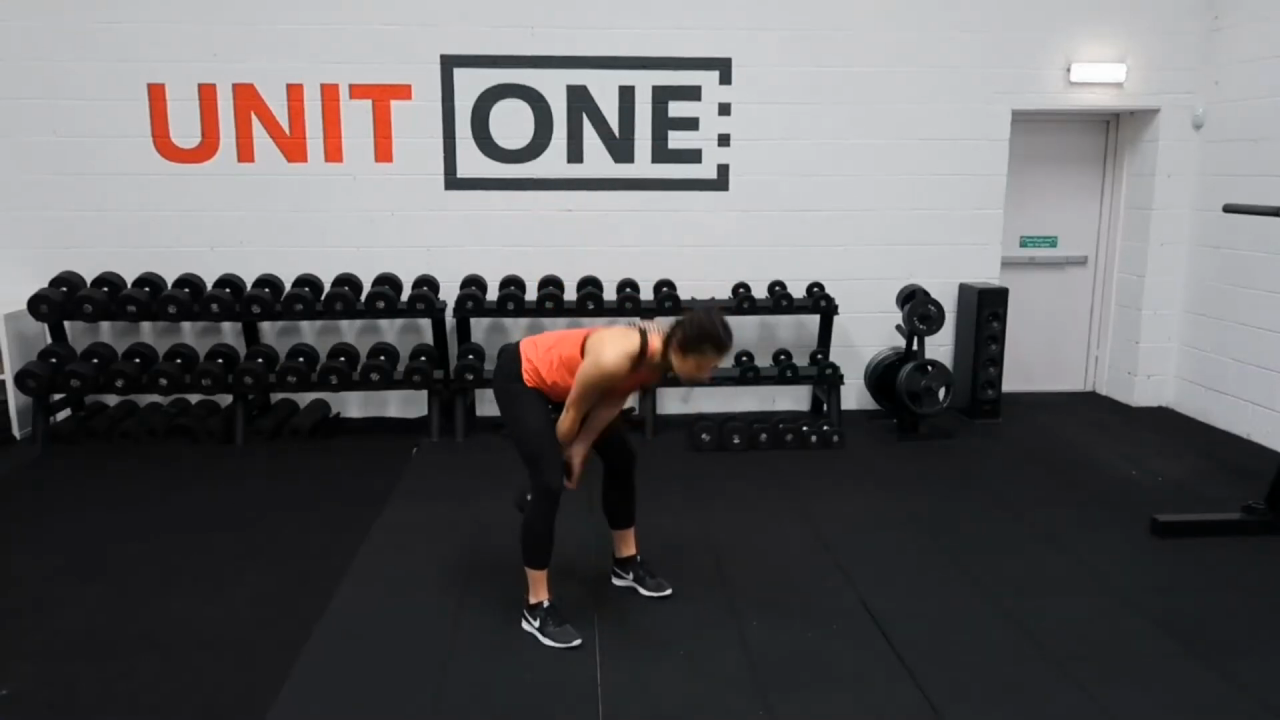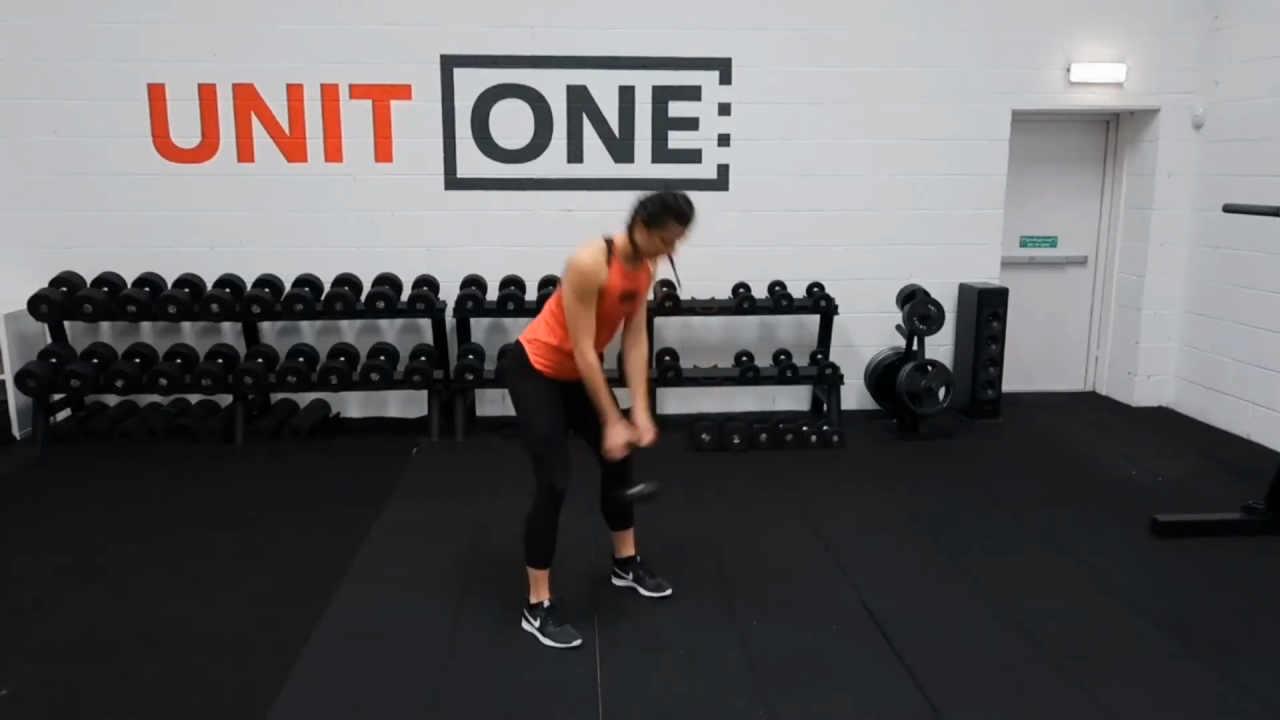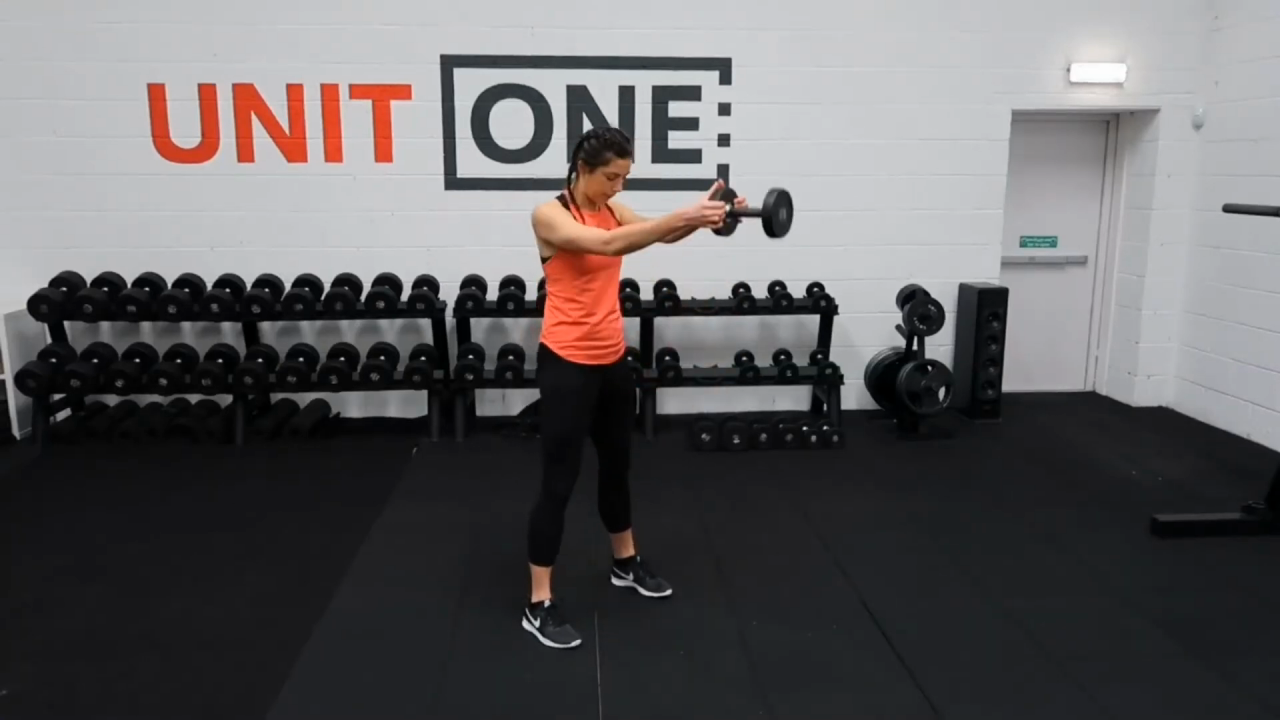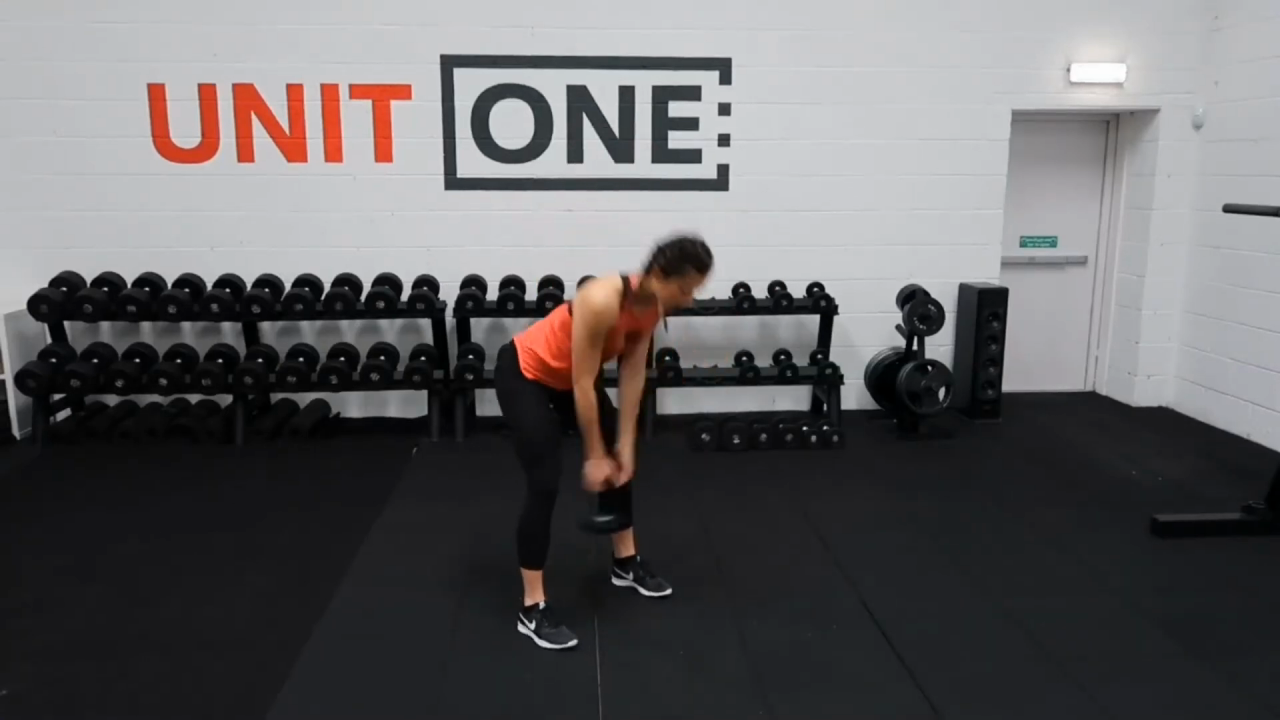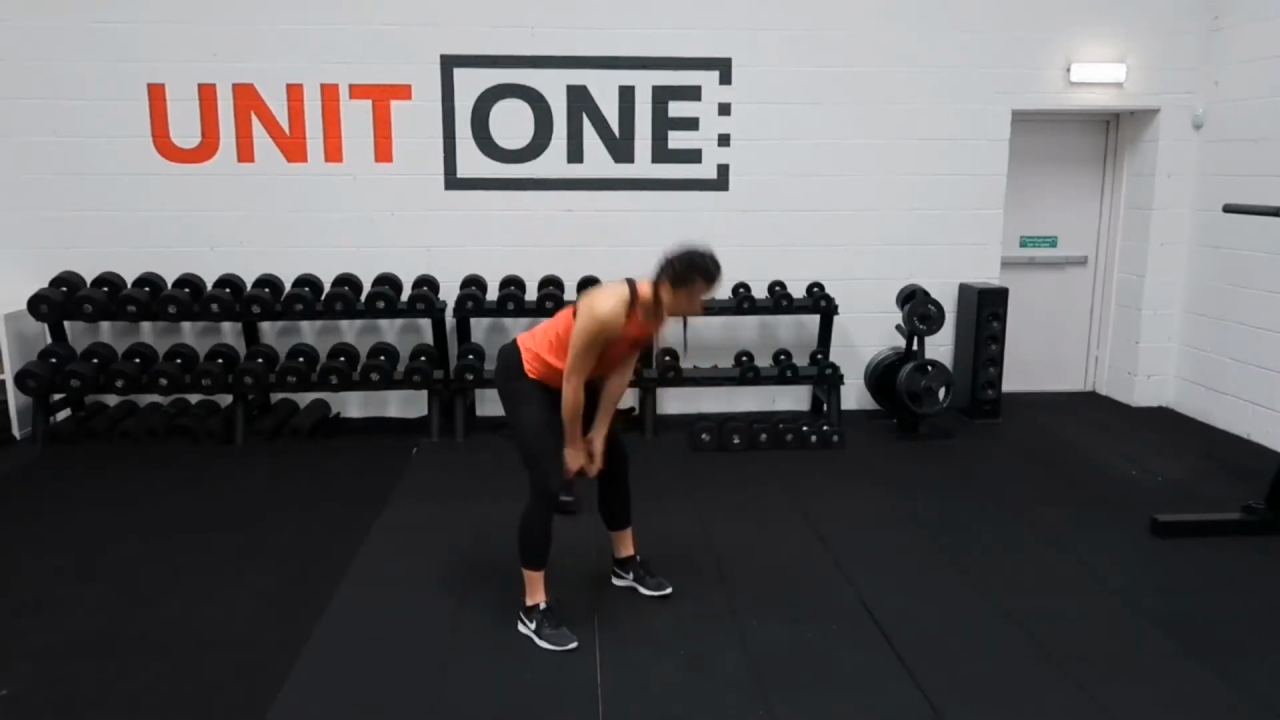
dt=0.5s
person 1, frame 1
left shoulder: (664, 349)
right shoulder: (615, 359)
left elbow: (611, 404)
right elbow: (571, 414)
left wrist: (579, 453)
right wrist: (559, 460)
left hip: (560, 381)
right hip: (522, 374)
left knee: (621, 456)
right knee: (547, 484)
left ankle: (626, 561)
right ankle: (537, 606)
person 1, frame 2
left shoulder: (645, 266)
right shoulder: (589, 262)
left elbow: (635, 342)
right elbow: (584, 351)
left wrist: (640, 414)
right wrist: (612, 422)
left hip: (580, 373)
right hip: (539, 368)
left knee: (620, 462)
right knee: (554, 483)
left ankle: (626, 562)
right ankle: (537, 606)
person 1, frame 3
left shoulder: (610, 208)
right shoulder: (549, 215)
left elbow: (662, 233)
right elbow: (608, 244)
left wrist: (702, 214)
right wrist: (685, 214)
left hip: (613, 362)
right hip: (567, 365)
left knee: (617, 466)
right knee: (559, 483)
left ankle: (625, 562)
right ankle: (538, 606)
person 1, frame 4
left shoulder: (653, 304)
right shoulder: (603, 301)
left elbow: (633, 375)
right elbow: (583, 385)
left wrist: (625, 444)
right wrist: (594, 455)
left hip: (567, 379)
right hip: (526, 374)
left knee: (620, 468)
right knee: (545, 484)
left ankle: (626, 563)
right ankle: (532, 610)
person 1, frame 5
left shoulder: (654, 310)
right shoulder: (608, 310)
left elbow: (618, 375)
right elbow: (571, 383)
left wrist: (596, 437)
right wrist: (571, 445)
left hip: (565, 375)
right hip: (525, 373)
left knee: (612, 460)
right knee: (548, 483)
left ankle: (626, 562)
right ankle: (533, 608)
